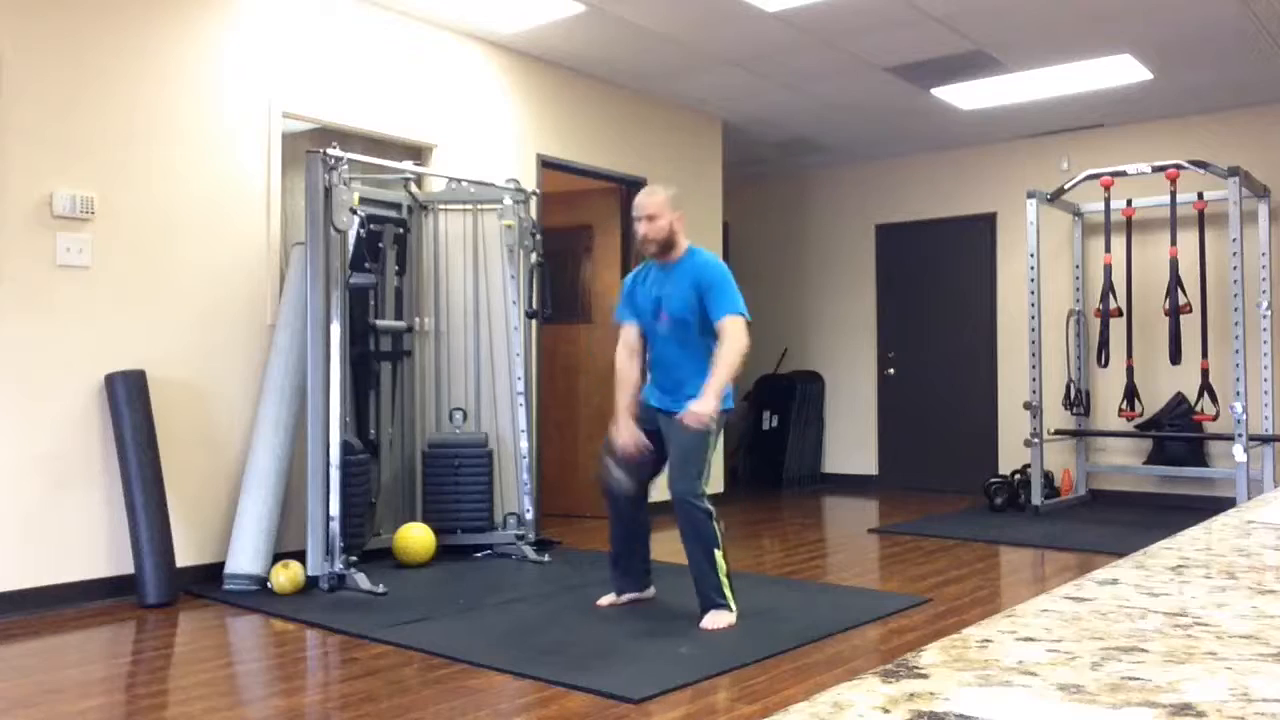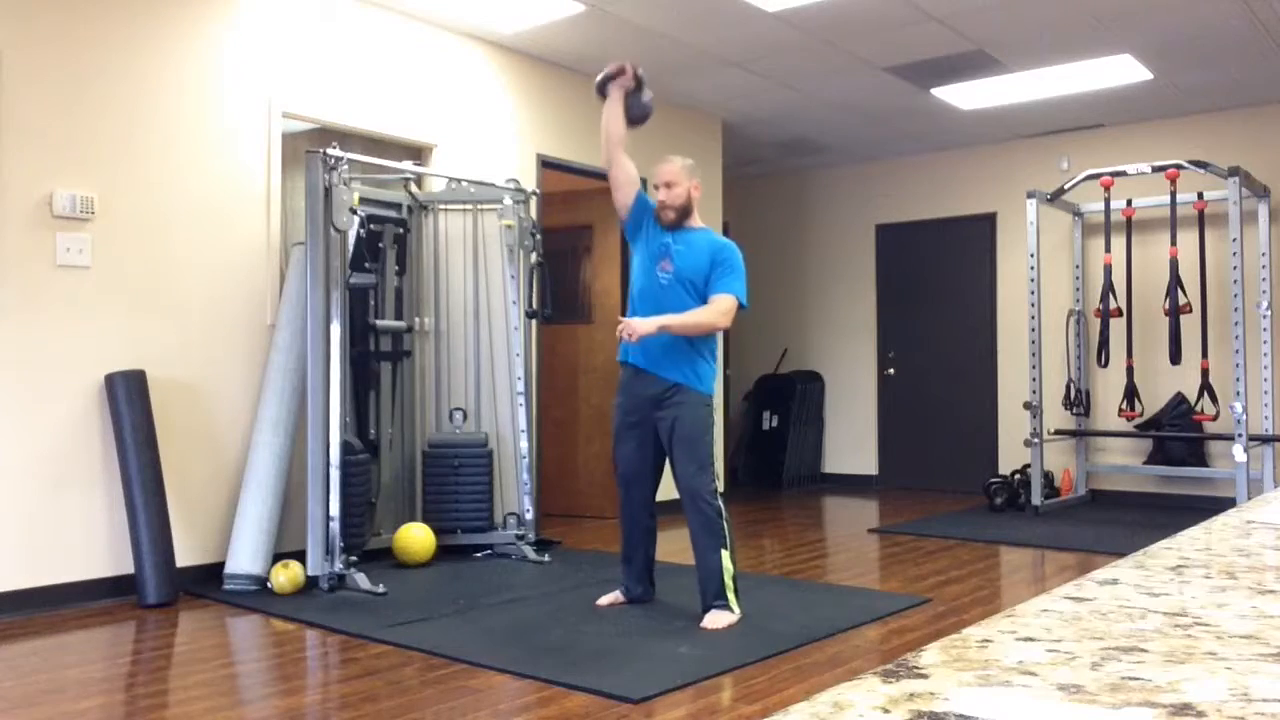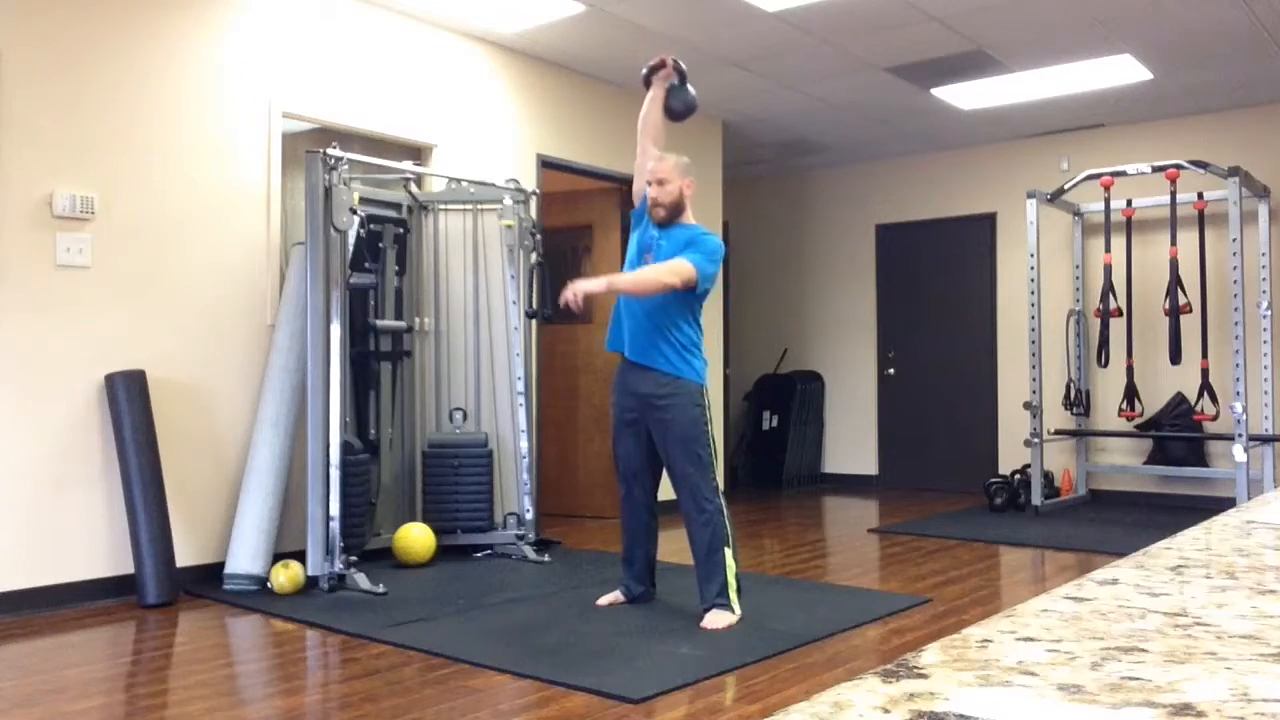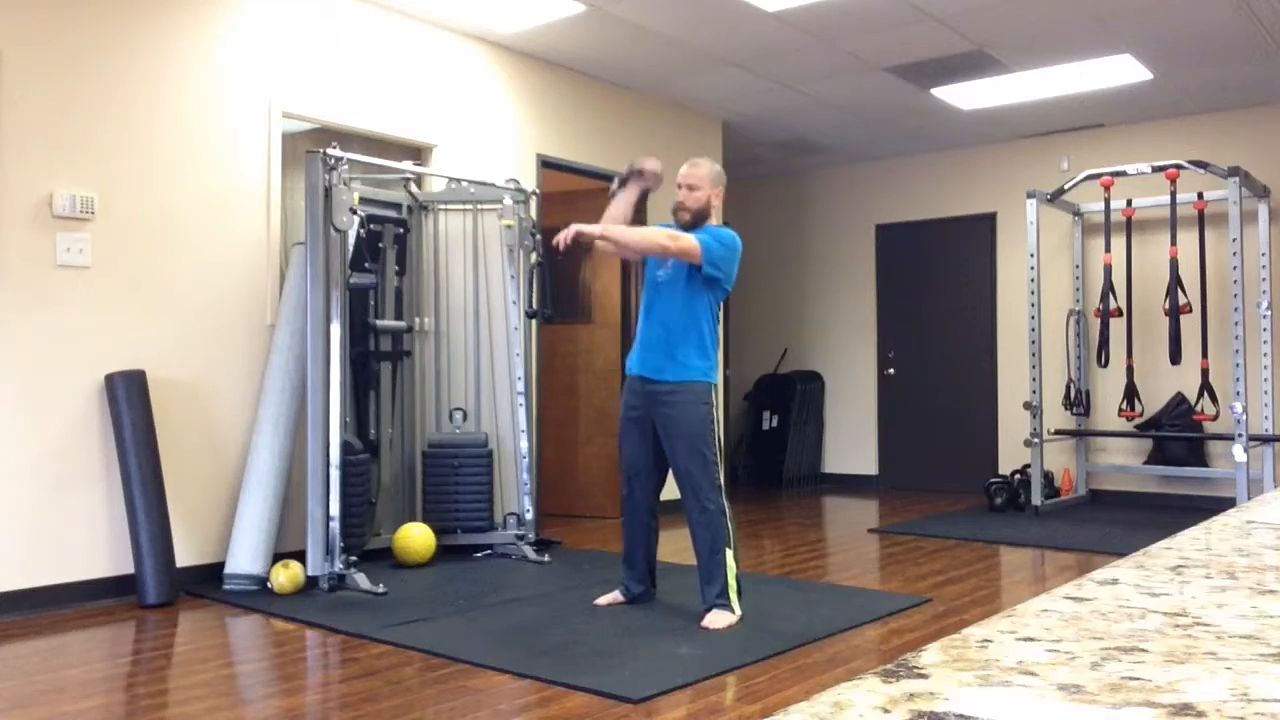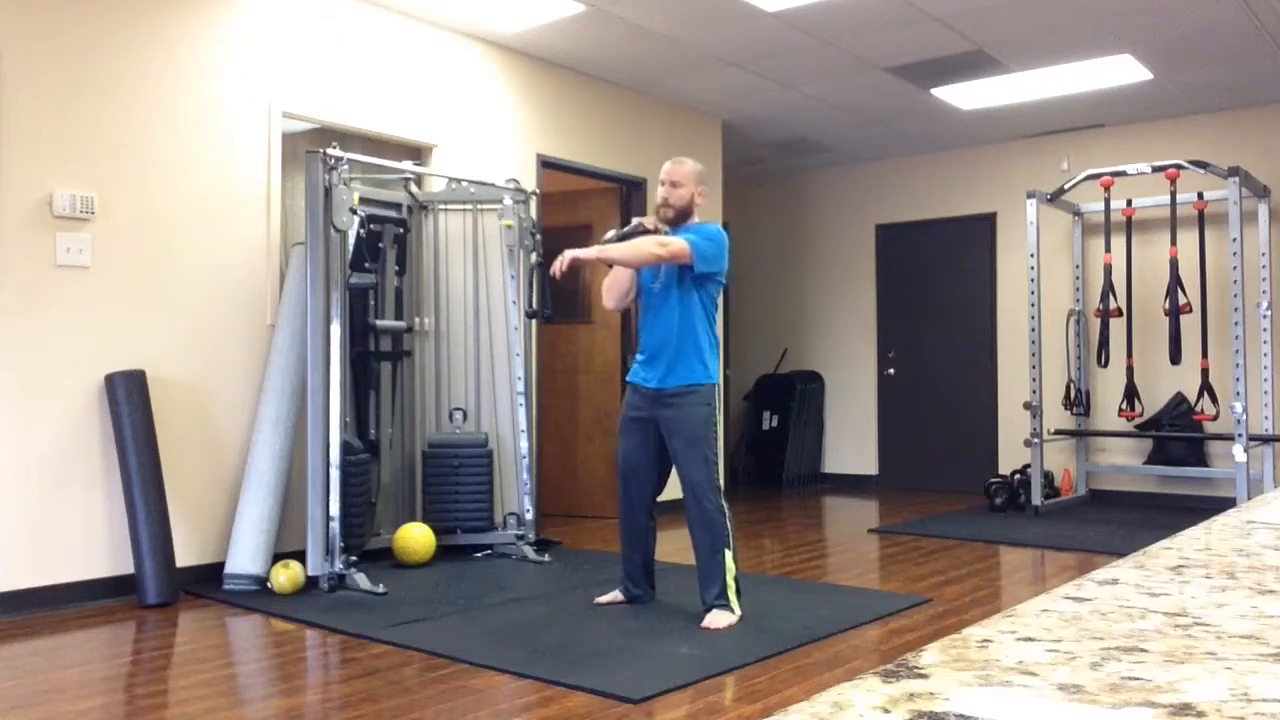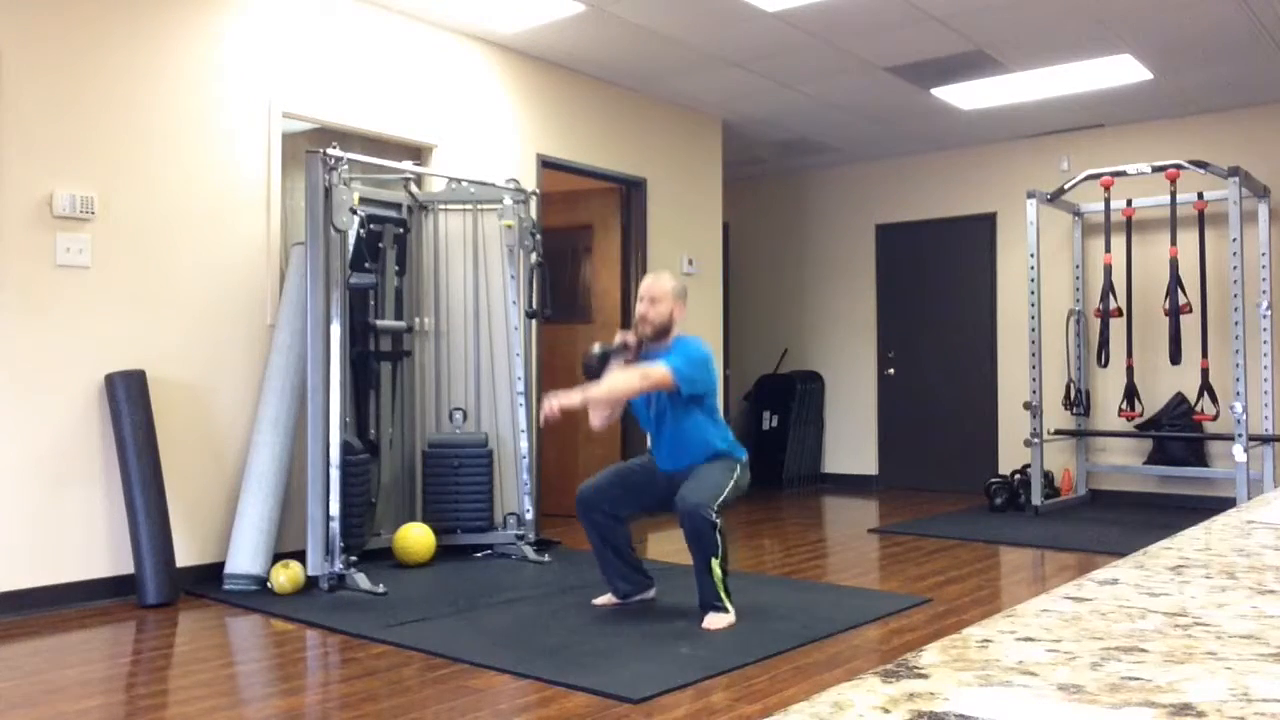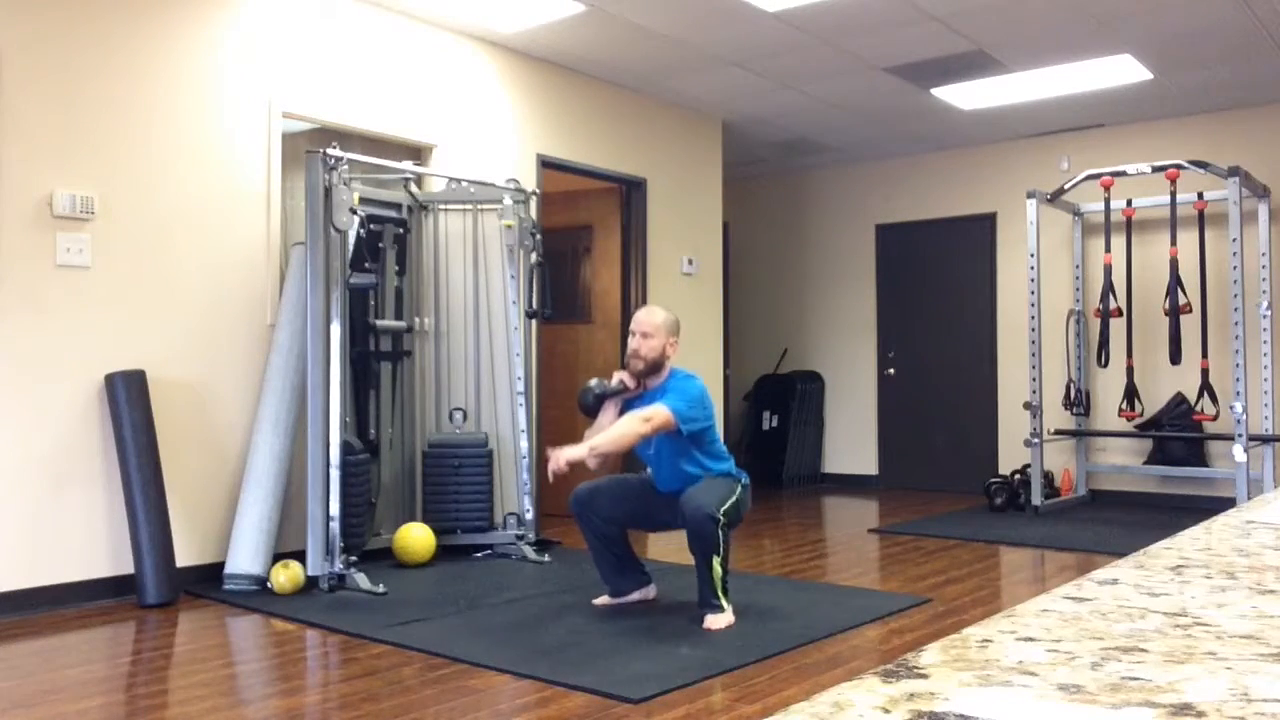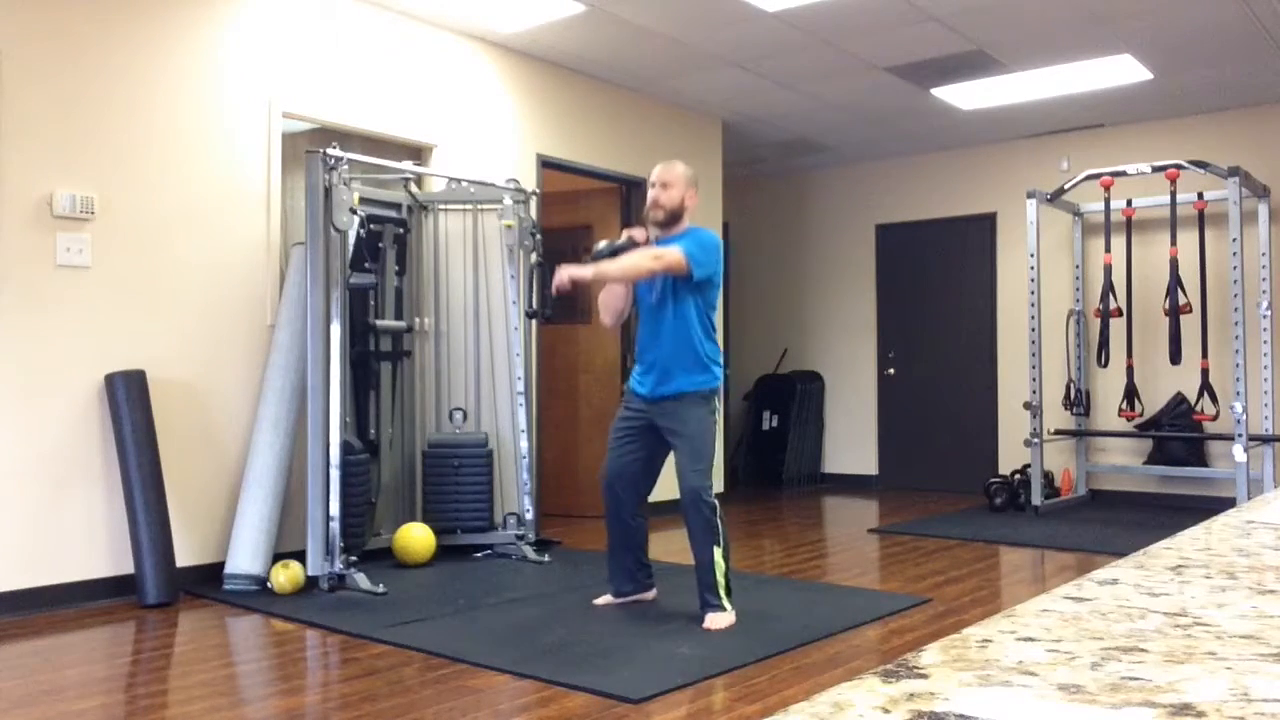
dt=0.5s
person 1, frame 1
left shoulder: (706, 270)
right shoulder: (637, 282)
left elbow: (735, 337)
right elbow: (629, 349)
left wrist: (710, 397)
right wrist: (623, 420)
left hip: (694, 406)
right hip: (653, 403)
left knee: (686, 492)
right knee: (620, 485)
left ankle: (719, 601)
right ankle: (632, 582)
person 1, frame 2
left shoulder: (721, 252)
right shoulder: (645, 227)
left elbow: (720, 316)
right elbow: (615, 160)
left wrist: (657, 323)
right wrist: (614, 97)
left hip: (687, 389)
right hip: (635, 382)
left knee: (699, 494)
right knee: (632, 490)
left ankle: (722, 599)
right ankle: (635, 585)
person 1, frame 3
left shoulder: (705, 244)
right shoulder: (643, 224)
left elbow: (667, 277)
right elbow: (644, 144)
left wrist: (599, 283)
right wrist: (658, 88)
left hip: (676, 384)
right hip: (630, 377)
left knee: (698, 494)
right knee: (634, 489)
left ankle: (722, 599)
right ankle: (636, 585)
person 1, frame 4
left shoulder: (723, 242)
right shoulder: (663, 241)
left elbow: (668, 241)
right elbow: (614, 231)
left wrist: (592, 231)
right wrist: (635, 185)
left hip: (688, 386)
right hip: (640, 381)
left knee: (702, 494)
right knee: (636, 490)
left ankle: (723, 598)
right ankle: (636, 583)
person 1, frame 5
left shoulder: (709, 239)
right shoulder: (649, 246)
left elbow: (660, 250)
right elbow: (613, 300)
left wrist: (591, 252)
right wrist: (627, 248)
left hip: (692, 388)
right hip: (643, 386)
left knee: (701, 490)
right knee: (633, 486)
left ankle: (722, 600)
right ankle: (636, 586)
person 1, frame 6
left shoulder: (693, 354)
right shoulder: (635, 356)
left elbow: (643, 380)
right elbow: (600, 420)
left wrist: (575, 395)
right wrist: (617, 363)
left hip: (716, 461)
right hip: (663, 463)
left knee: (694, 506)
right knee: (592, 498)
left ankle: (718, 602)
right ankle: (632, 584)
person 1, frame 7
left shoulder: (687, 389)
right shoulder: (629, 391)
left elbow: (646, 425)
right elbow: (596, 458)
left wrist: (579, 450)
right wrist: (614, 400)
left hip: (717, 483)
right hip: (664, 489)
left knee: (698, 510)
right knee: (586, 500)
left ankle: (717, 603)
right ankle: (630, 584)
person 1, frame 8
left shoulder: (704, 243)
right shoulder: (642, 249)
left elbow: (657, 262)
right elbow: (609, 317)
left wrist: (586, 271)
right wrist: (626, 251)
left hip: (693, 394)
right hip: (642, 393)
left knee: (695, 493)
right knee: (617, 484)
left ankle: (717, 601)
right ankle: (631, 583)
